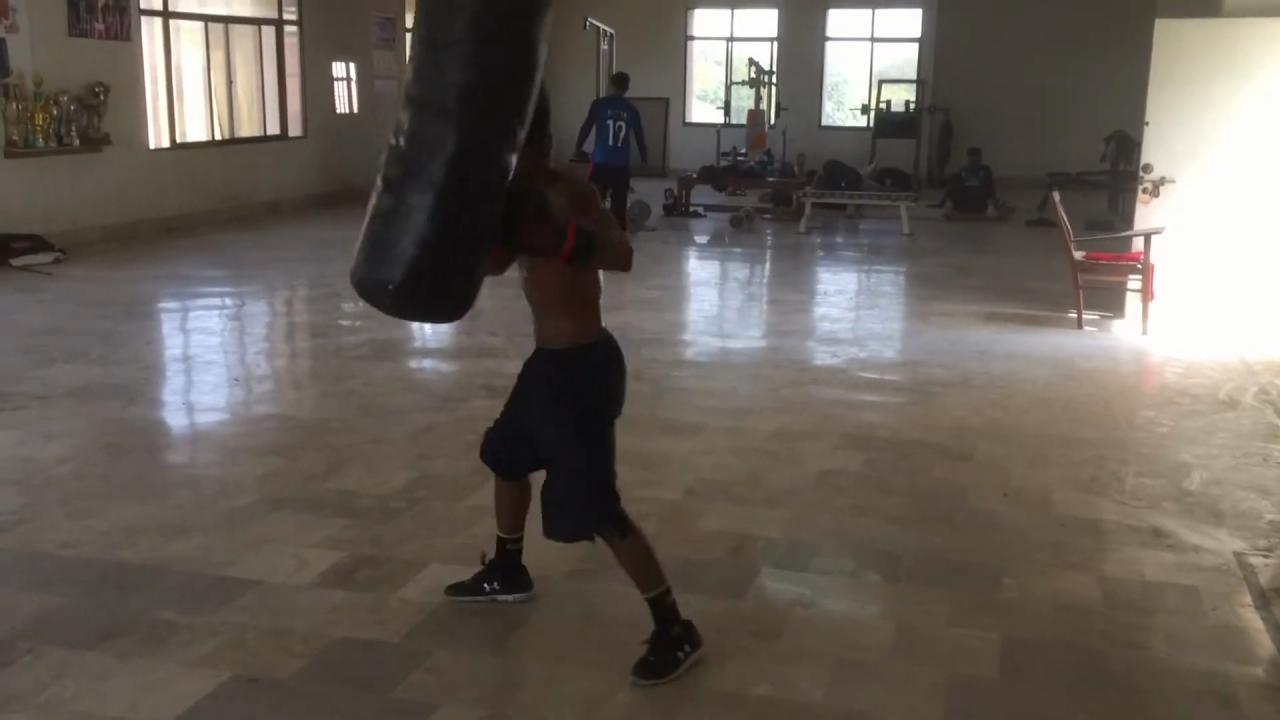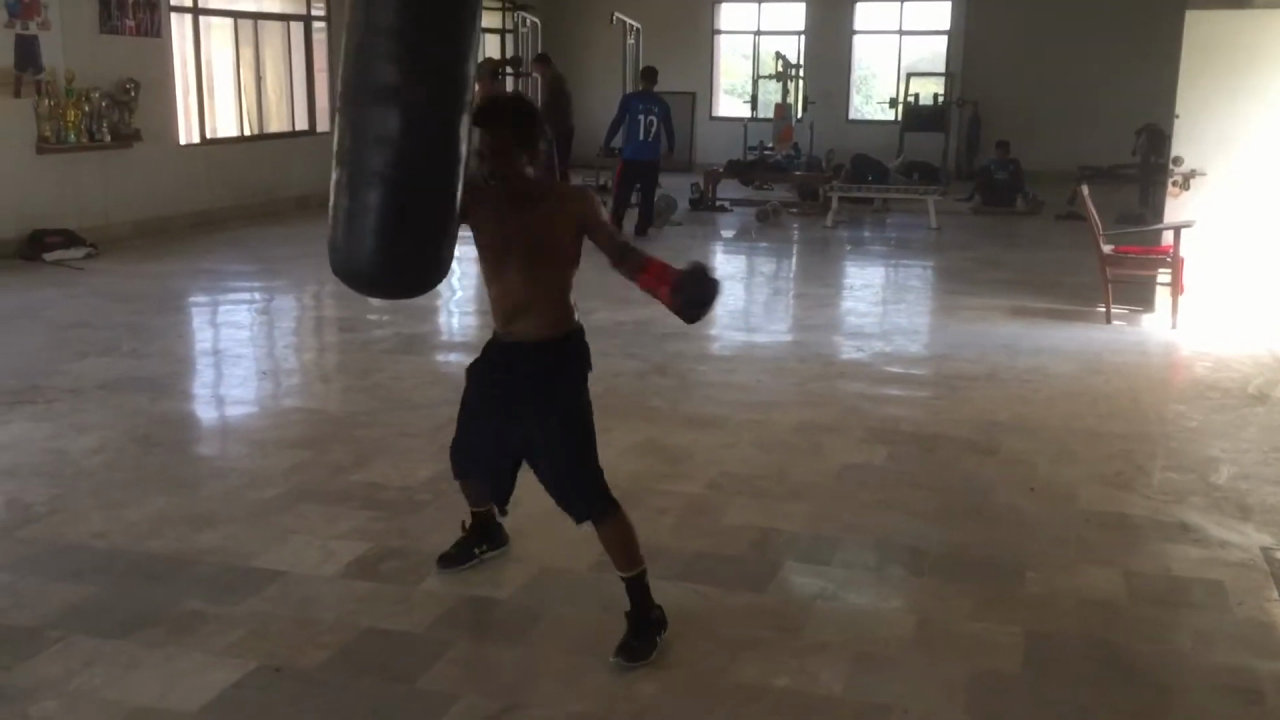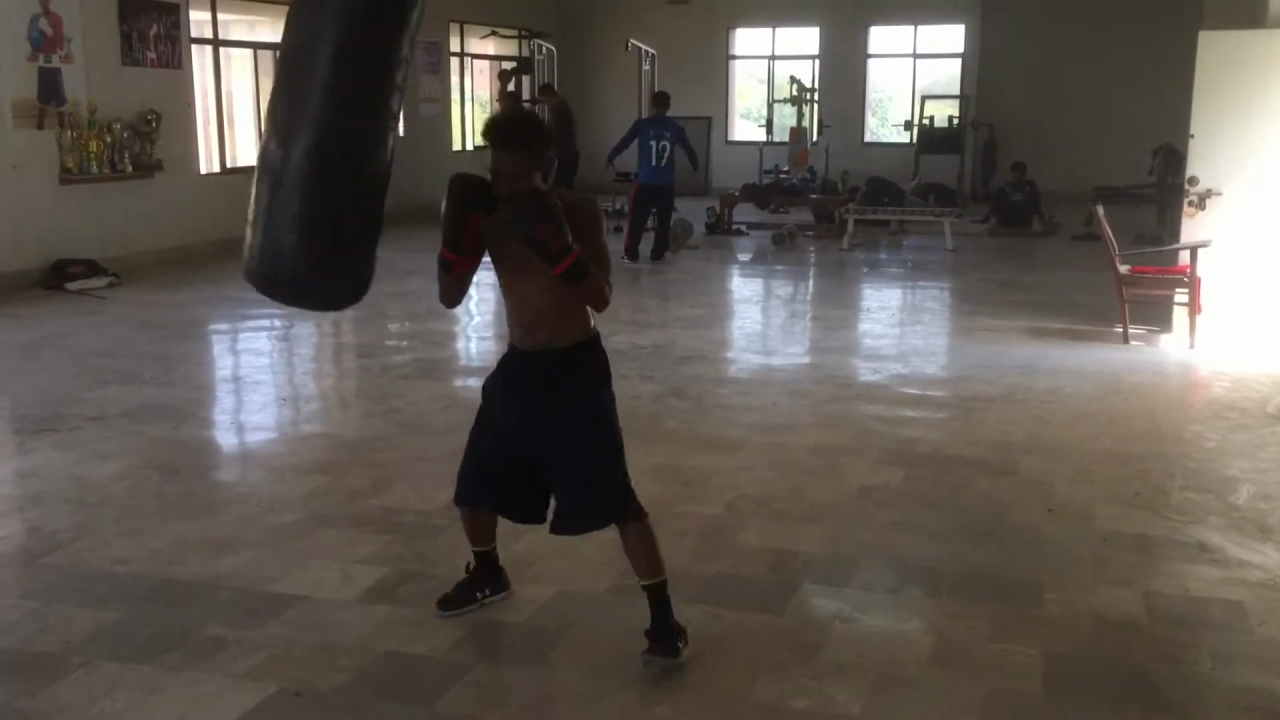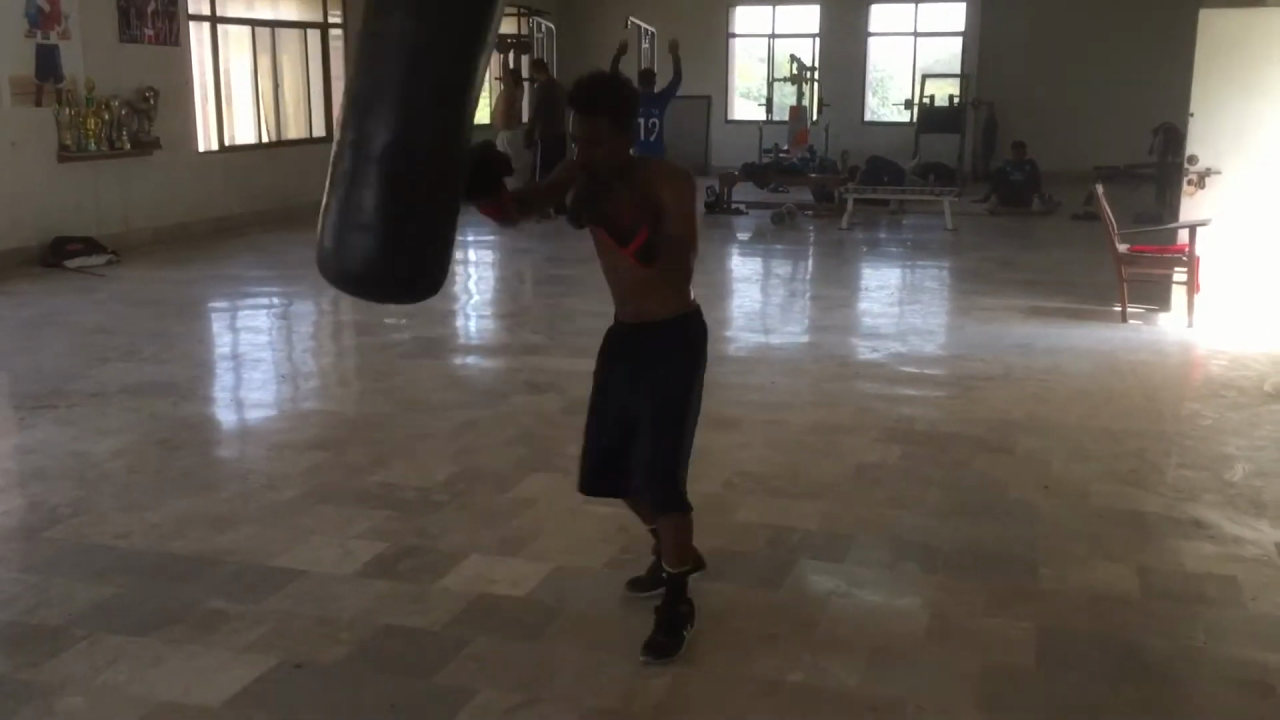
dt=0.5s
person 1, frame 1
left shoulder: (570, 195)
right shoulder: (515, 198)
left elbow: (621, 256)
right elbow: (495, 264)
left wrist: (547, 238)
right wrist: (504, 239)
left hip: (586, 368)
right hip: (549, 359)
left knee: (593, 507)
right knee: (505, 457)
left ankle: (673, 629)
right ankle: (507, 571)
person 1, frame 2
left shoulder: (570, 203)
right shoulder: (476, 195)
left elbow: (624, 255)
left wrist: (674, 286)
left hip: (555, 357)
right hip: (502, 353)
left knee: (584, 492)
right knee: (473, 457)
left ankle: (645, 610)
right ankle: (485, 529)
person 1, frame 3
left shoulder: (578, 211)
right shoulder: (485, 215)
left elbow: (601, 298)
right elbow: (449, 298)
left wrist: (559, 244)
right wrist: (456, 232)
left hip: (576, 366)
right hip: (517, 366)
left knee: (613, 496)
right knee: (475, 485)
left ankle: (665, 622)
right ankle: (487, 575)
person 1, frame 4
left shoulder: (672, 183)
right shoulder: (583, 175)
left elbow: (678, 274)
right elbow: (511, 210)
left wrist: (623, 225)
right wrist: (477, 182)
left hip: (674, 339)
right hip: (624, 337)
left knee: (659, 478)
right knee: (607, 464)
left ankle: (677, 599)
right ankle: (676, 559)
